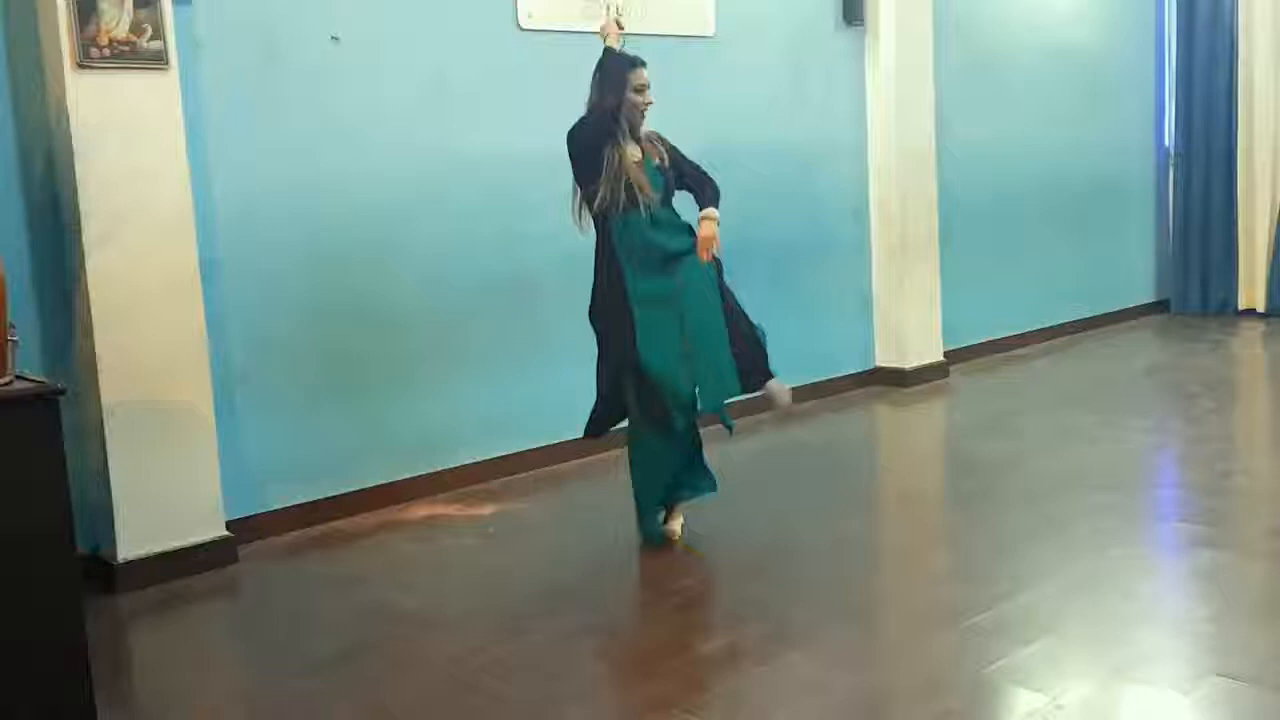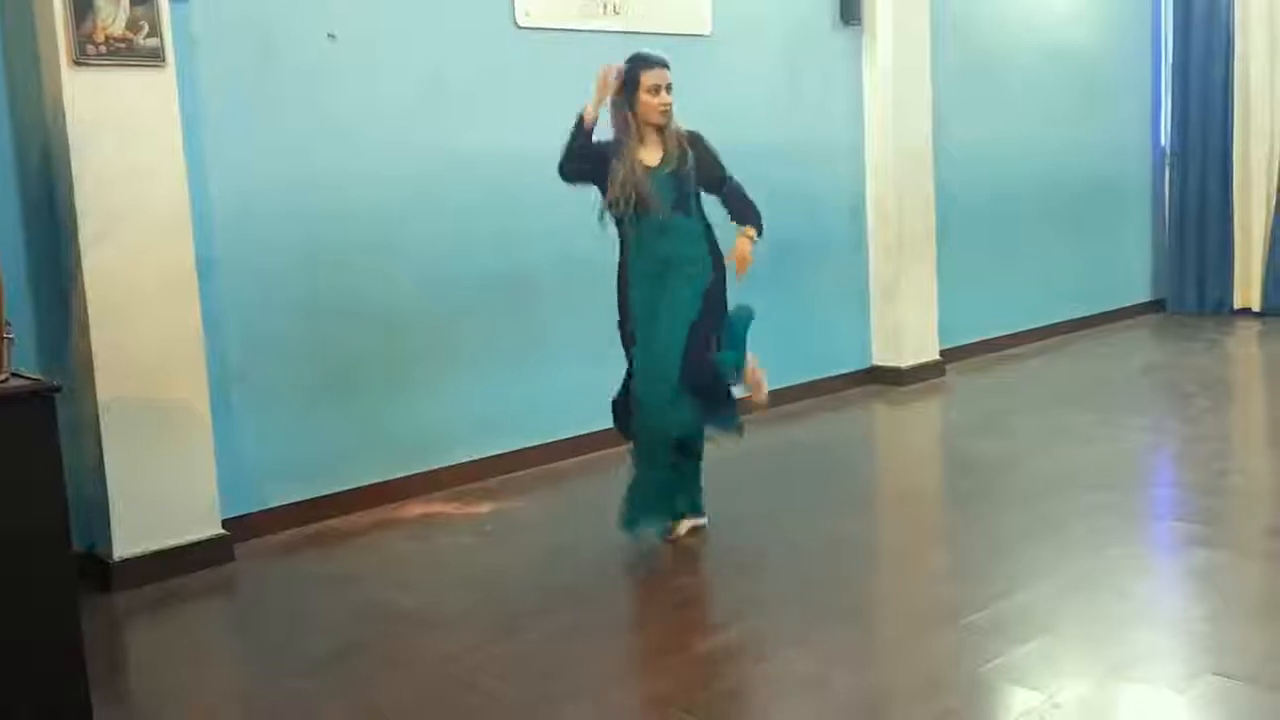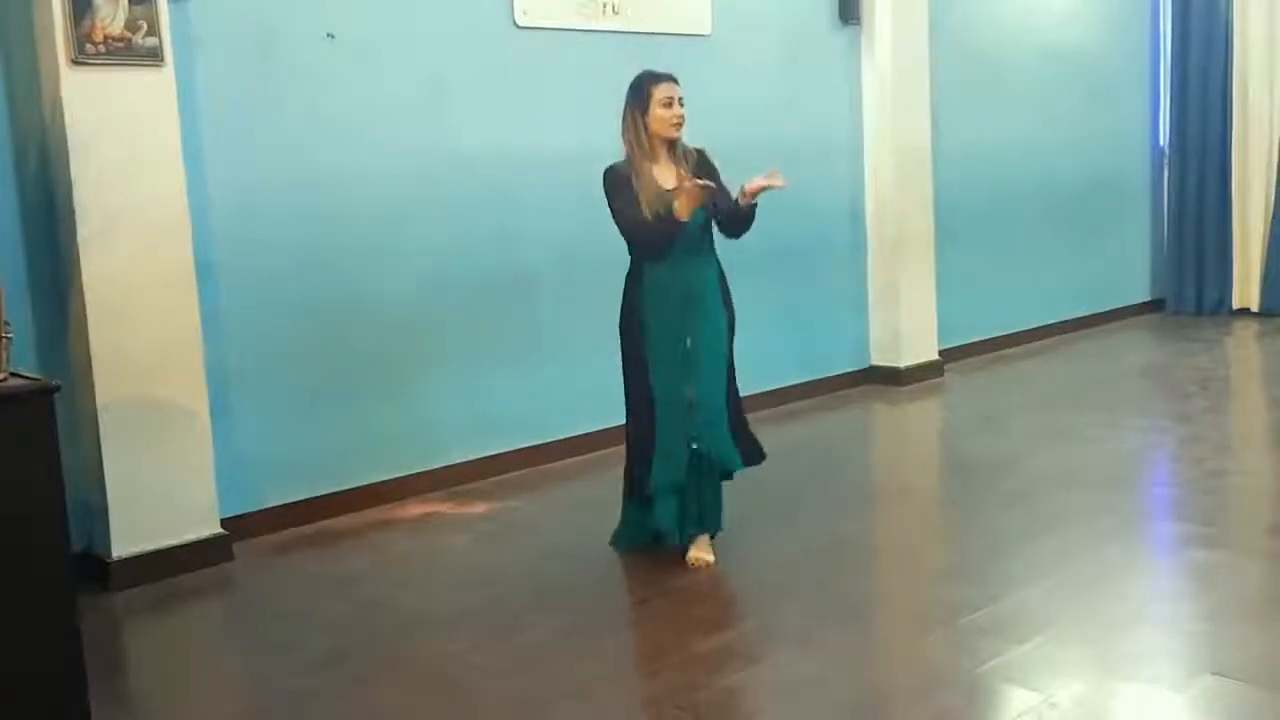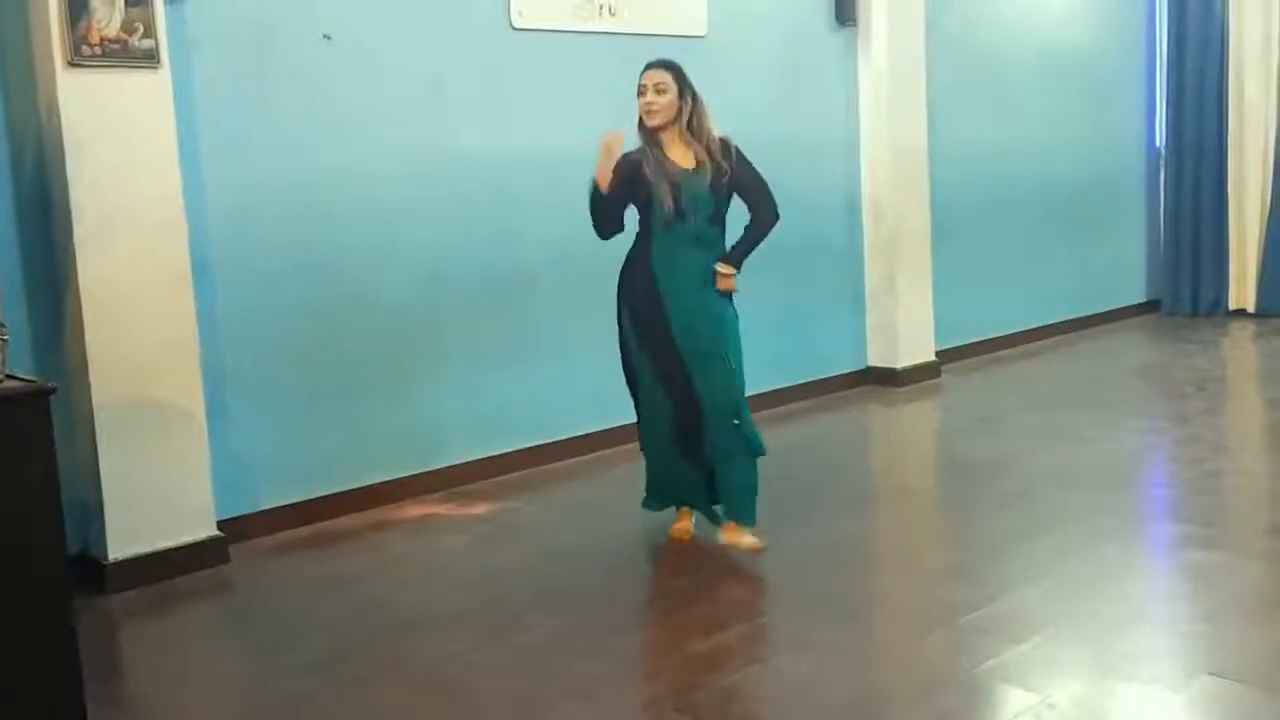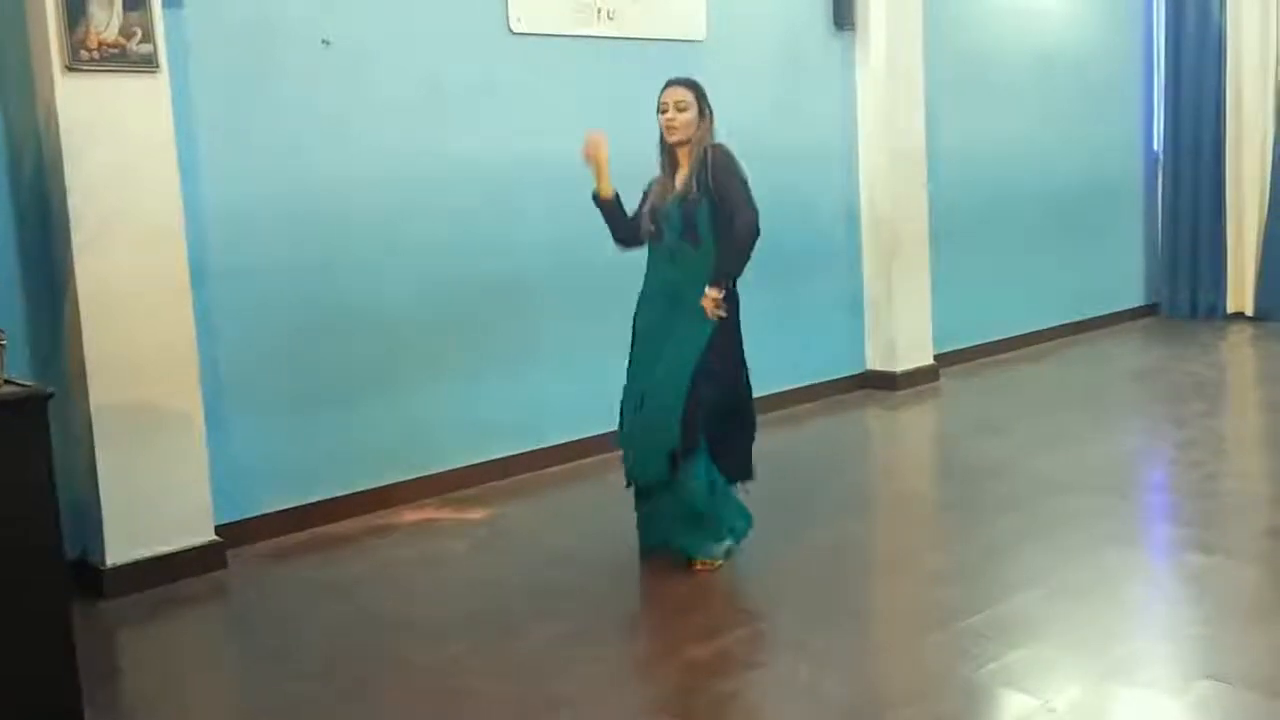
dt=0.7s
person 1, frame 1
left shoulder: (656, 146)
right shoulder: (588, 146)
left elbow: (702, 182)
right elbow: (603, 104)
left wrist: (709, 215)
right wrist: (612, 46)
left hip: (682, 263)
right hip: (631, 283)
right knee: (658, 391)
left ankle: (761, 379)
right ankle: (668, 502)
person 1, frame 2
left shoulder: (691, 147)
right shoulder: (609, 158)
left elbow: (733, 195)
right elbow: (570, 168)
left wrist: (747, 231)
right wrist: (593, 107)
left hip: (694, 272)
right hip: (643, 283)
left knee: (675, 373)
right knee: (655, 389)
left ankle: (734, 357)
right ankle: (682, 506)
person 1, frame 3
left shoulder: (698, 162)
right shoulder: (620, 179)
left elbow: (732, 227)
right elbow: (645, 243)
left wrist: (746, 198)
right wrist: (681, 209)
left hip: (706, 304)
right hip: (653, 311)
left knee: (705, 414)
right knee: (661, 419)
left ankle: (699, 530)
right ankle: (657, 523)
person 1, frame 4
left shoulder: (721, 152)
right shoulder: (635, 164)
left elbow: (765, 208)
right elbow: (605, 226)
left wrist: (733, 260)
right wrist: (603, 177)
left hip: (708, 289)
right hip: (653, 294)
left knee: (723, 396)
right knee: (669, 401)
left ankle: (736, 517)
right ankle: (685, 501)
person 1, frame 5
left shoulder: (718, 161)
right shoulder: (659, 184)
left elbow: (747, 222)
right elbow: (629, 237)
left wrist: (720, 285)
right wrist: (603, 177)
left hip: (701, 314)
right hip: (657, 312)
left knee: (676, 420)
right knee: (649, 418)
left ankle: (717, 527)
right ankle: (676, 528)
